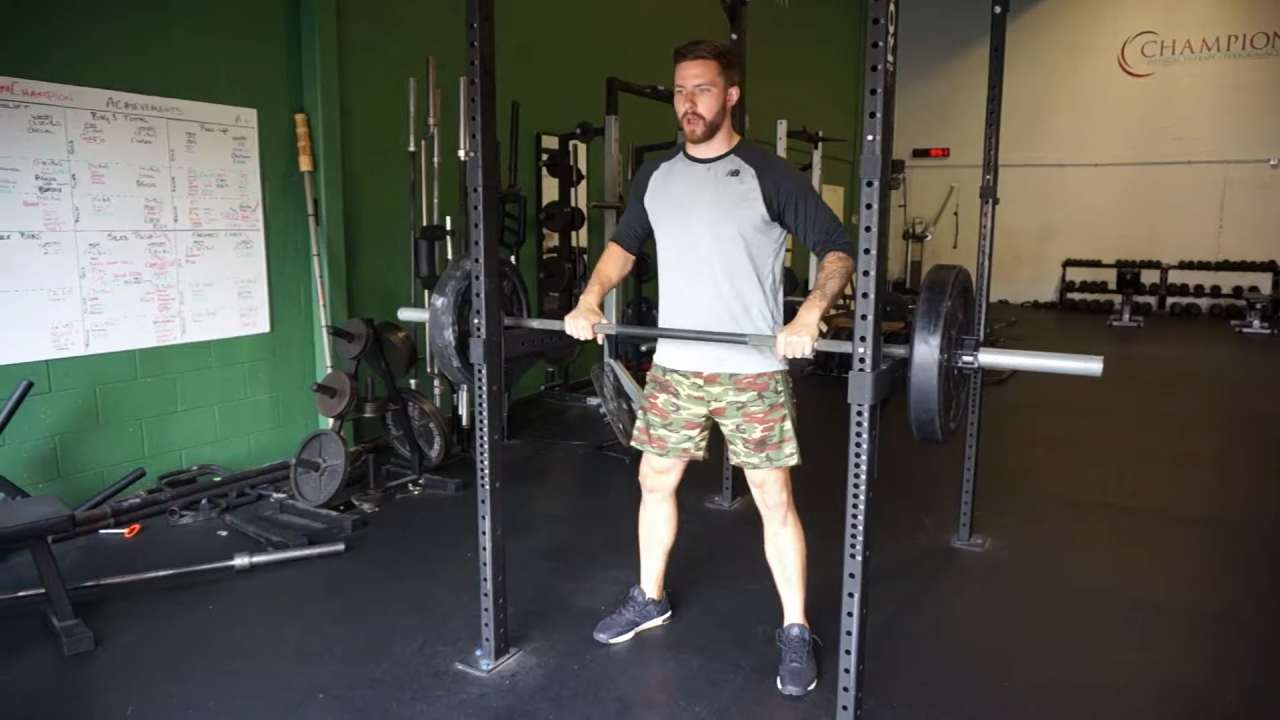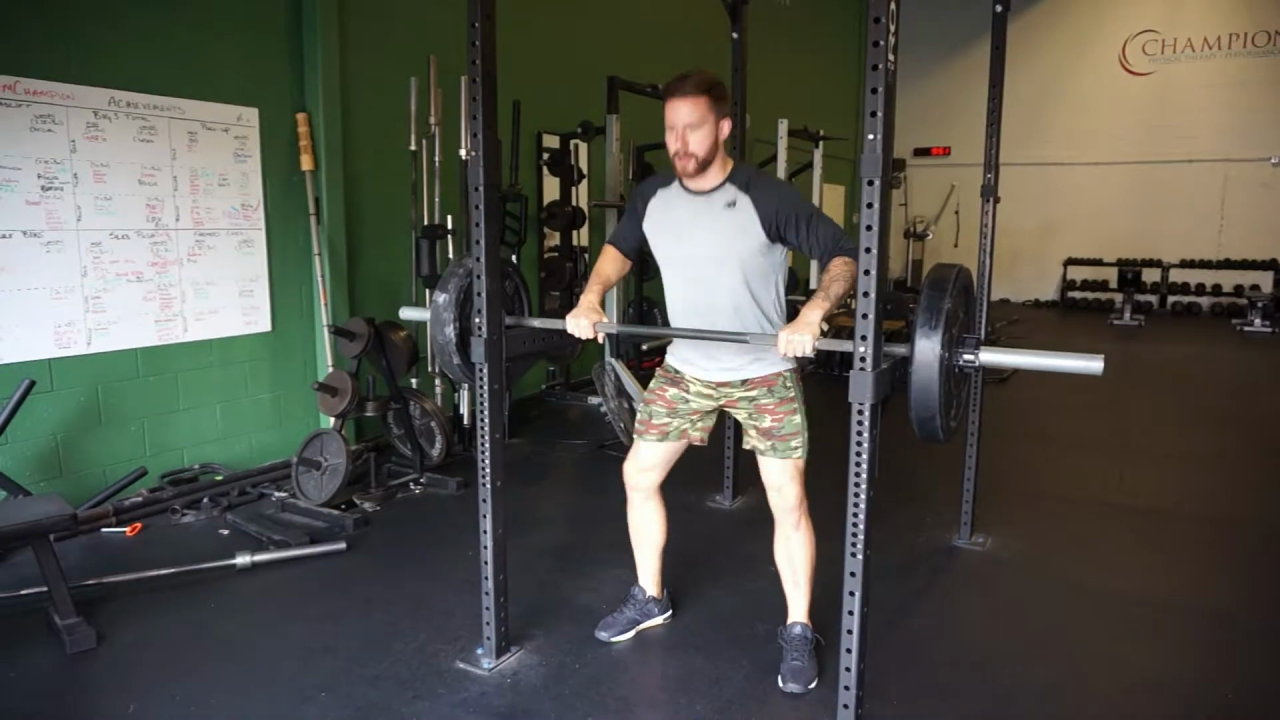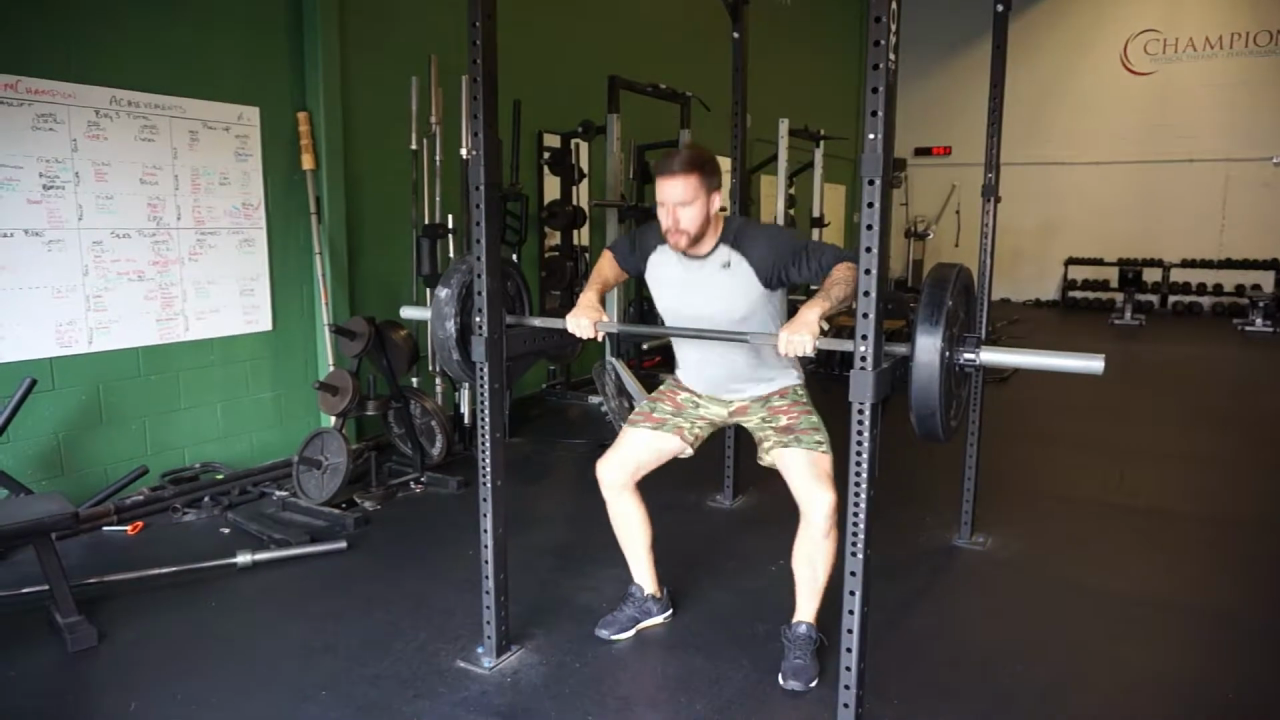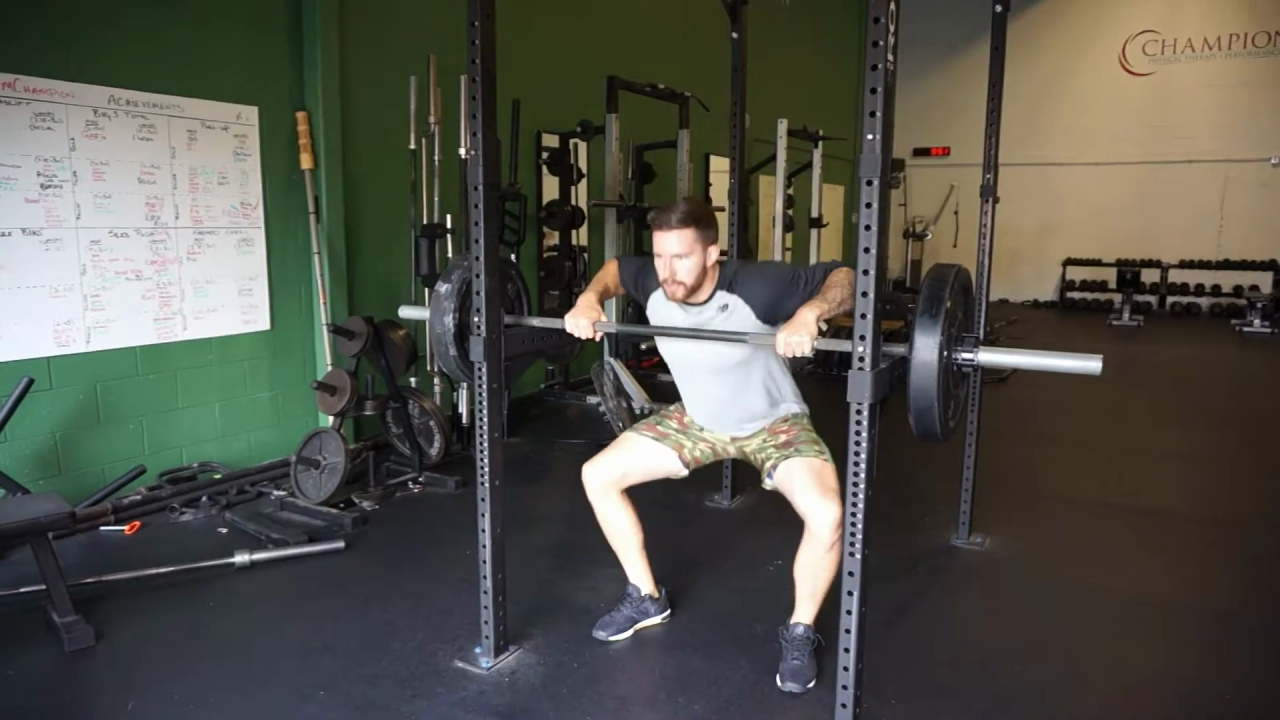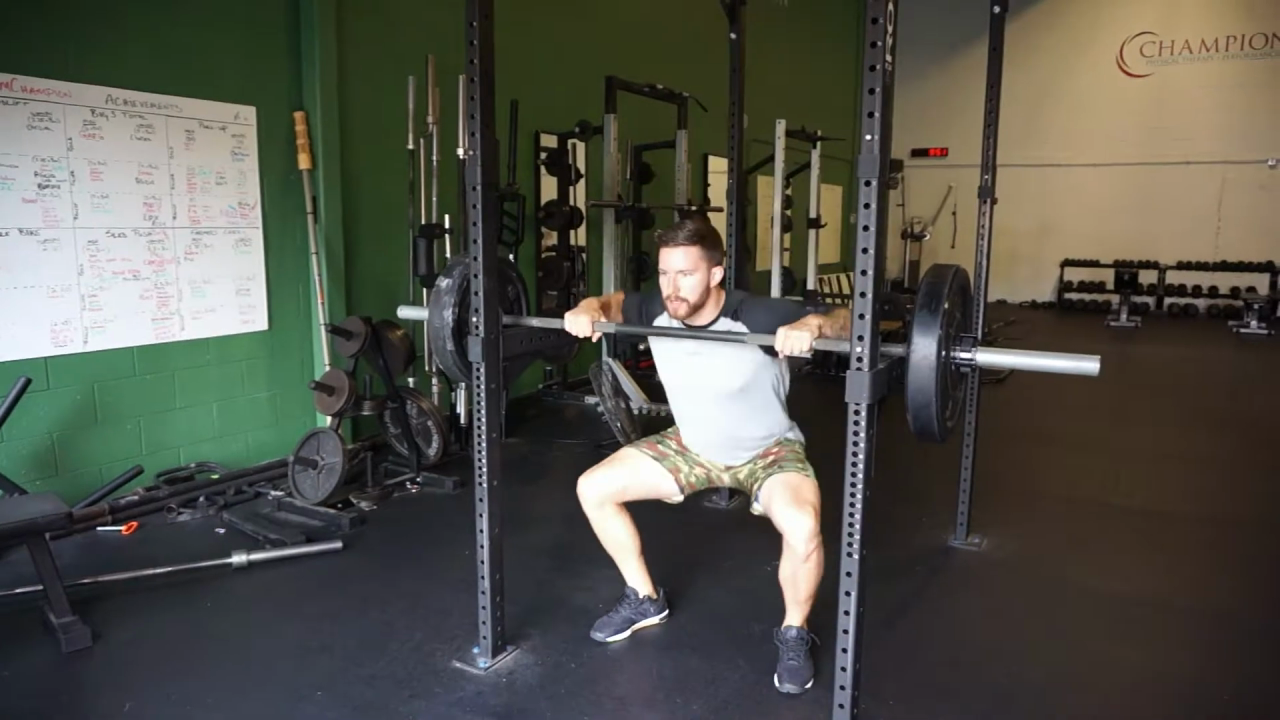
dt=0.2s
person 1, frame 1
left shoulder: (767, 174)
right shoulder: (655, 174)
left elbow: (837, 248)
right elbow: (624, 243)
left wrist: (810, 314)
right wrist: (590, 300)
left hip: (753, 368)
right hip: (675, 363)
left knee: (774, 499)
right knee: (655, 483)
left ankle: (796, 632)
right ankle: (650, 599)
person 1, frame 2
left shoulder: (765, 196)
right shoulder: (653, 196)
left elbow: (843, 253)
right elbow: (620, 248)
left wrist: (812, 313)
right wrist: (590, 299)
left hip: (762, 369)
right hip: (687, 365)
left knee: (787, 500)
right knee: (639, 475)
left ankle: (798, 632)
right ankle: (649, 598)
person 1, frame 3
left shoulder: (761, 246)
right shoulder: (651, 245)
left elbow: (846, 265)
right elbow: (614, 256)
left wrist: (812, 311)
right wrist: (589, 298)
left hip: (771, 388)
right hip: (693, 386)
left knee: (820, 503)
right knee: (612, 471)
left ankle: (802, 632)
right ankle: (648, 596)
person 1, frame 4
left shoulder: (757, 285)
right shoulder: (652, 284)
left elbow: (844, 275)
right elbow: (616, 267)
left wrist: (808, 315)
right wrist: (589, 300)
left hip: (774, 422)
right hip: (695, 418)
left knee: (825, 516)
right knee: (598, 475)
left ankle: (799, 633)
right ankle: (647, 597)
person 1, frame 5
left shoulder: (758, 318)
right shoulder: (657, 311)
left elbow: (845, 320)
right elbow: (621, 303)
left wrist: (811, 325)
right wrist: (592, 307)
left hip: (768, 450)
right hip: (692, 444)
left knee: (802, 527)
right knee: (593, 489)
left ankle: (793, 635)
right ankle: (645, 599)
